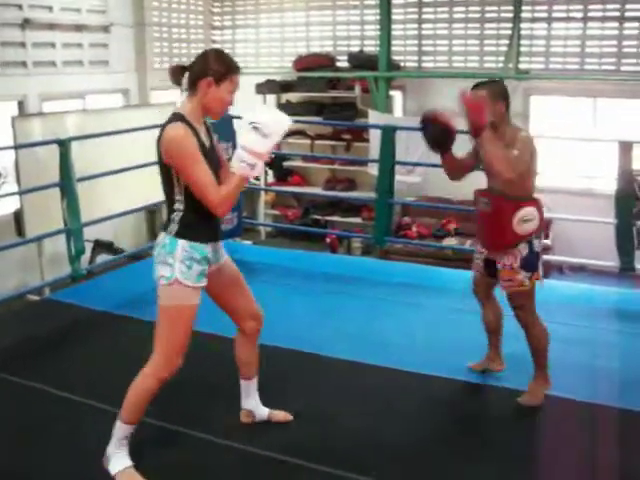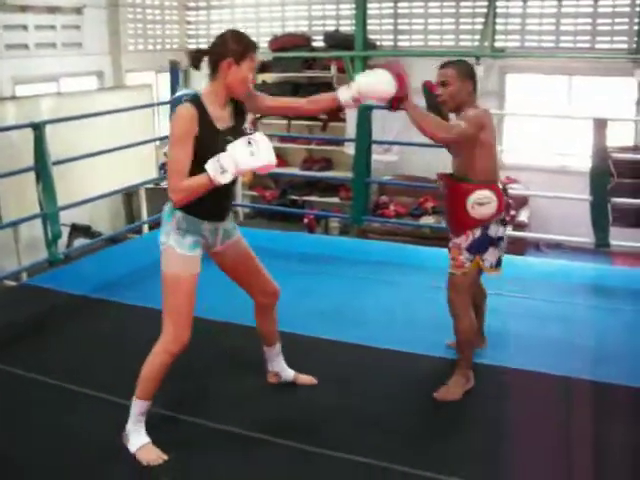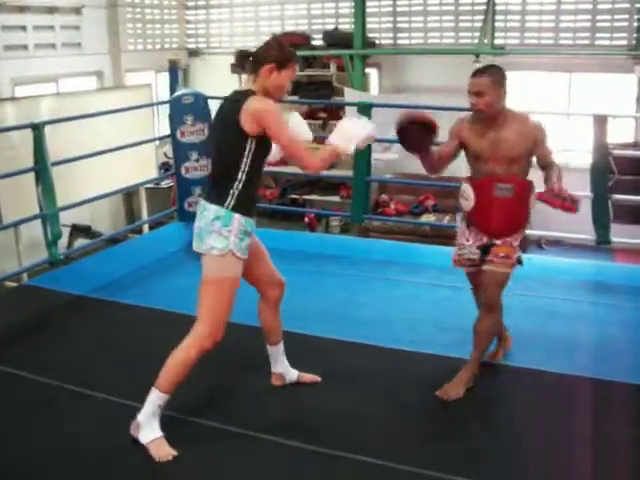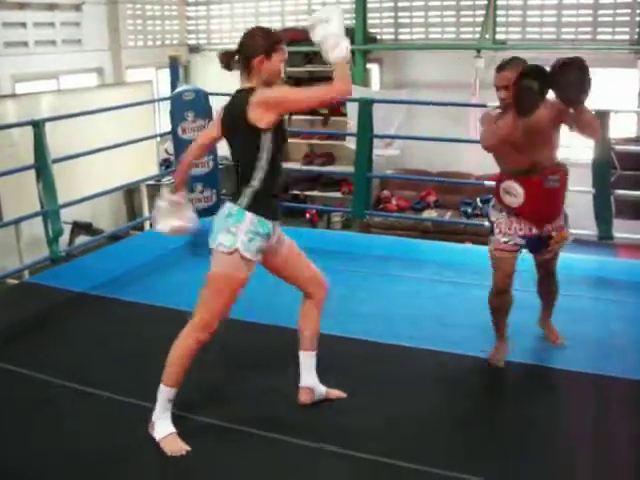
dt=0.4s
person 1, frame 1
left shoulder: (202, 126)
right shoulder: (177, 133)
left elbow: (226, 180)
right elbow: (219, 202)
left wrist: (255, 149)
right wrist: (251, 157)
left hip: (209, 248)
right hip: (182, 253)
left knee: (251, 321)
right knee: (165, 364)
left ankle: (251, 407)
person 1, frame 2
left shoulder: (241, 102)
right shoulder: (188, 113)
left elbow: (302, 106)
right elbow: (178, 191)
left wrist: (349, 93)
right wrist: (226, 166)
left hip: (221, 226)
right hip: (185, 229)
left knee: (267, 294)
right knee: (175, 340)
left ankle: (278, 368)
right ankle: (134, 428)
person 1, frame 3
left shoulder: (233, 104)
right shoulder: (259, 107)
right elbow: (310, 163)
left wrist: (277, 145)
right wrist: (346, 140)
left hip: (229, 218)
right hip: (227, 222)
left knee: (272, 287)
right knee: (207, 334)
left ankle: (281, 370)
right ankle: (147, 420)
person 1, frame 4
left shoulder: (238, 104)
right shoulder: (266, 99)
left elbow: (194, 150)
right elbow: (341, 90)
left wrist: (177, 192)
right wrist: (337, 46)
left hip: (261, 224)
right hip: (243, 225)
left knee: (317, 288)
right knee: (202, 328)
left ankle: (308, 385)
right ankle: (161, 416)
person 2, frame 1
left shoulder: (520, 140)
right shoulder: (485, 142)
left elbow: (508, 174)
right elbow: (456, 172)
left wrist: (482, 130)
right wrist: (443, 148)
left hip: (517, 238)
right hip: (491, 234)
left knee: (524, 313)
right knee: (483, 292)
left ankle: (541, 377)
right ankle: (494, 356)
person 2, frame 2
left shoulder: (477, 118)
right shoulder: (464, 121)
left elbow: (441, 134)
right elbow: (450, 140)
left wrist: (406, 103)
right wrist: (431, 113)
left hip: (479, 220)
right hip: (466, 215)
left knee: (457, 295)
right knee: (469, 281)
left ankle: (463, 373)
right ankle: (476, 335)
person 2, frame 3
left shoulder: (529, 129)
right shoulder: (464, 127)
left elbow: (549, 166)
right elbow: (435, 167)
left wrist: (554, 183)
right wrist: (422, 149)
left hip: (508, 223)
right hip: (473, 219)
left knee: (490, 299)
right knee: (481, 292)
left ankle: (469, 371)
right ankle: (502, 338)
person 2, frame 4
left shoulder: (552, 109)
right shoulder: (492, 118)
left elbow: (594, 132)
right elbow: (488, 143)
left wrist: (576, 102)
right wrist: (518, 112)
left hip: (547, 207)
right hip: (510, 209)
left knee: (548, 272)
right knee: (501, 284)
left ankle: (545, 320)
right ankle: (500, 340)
